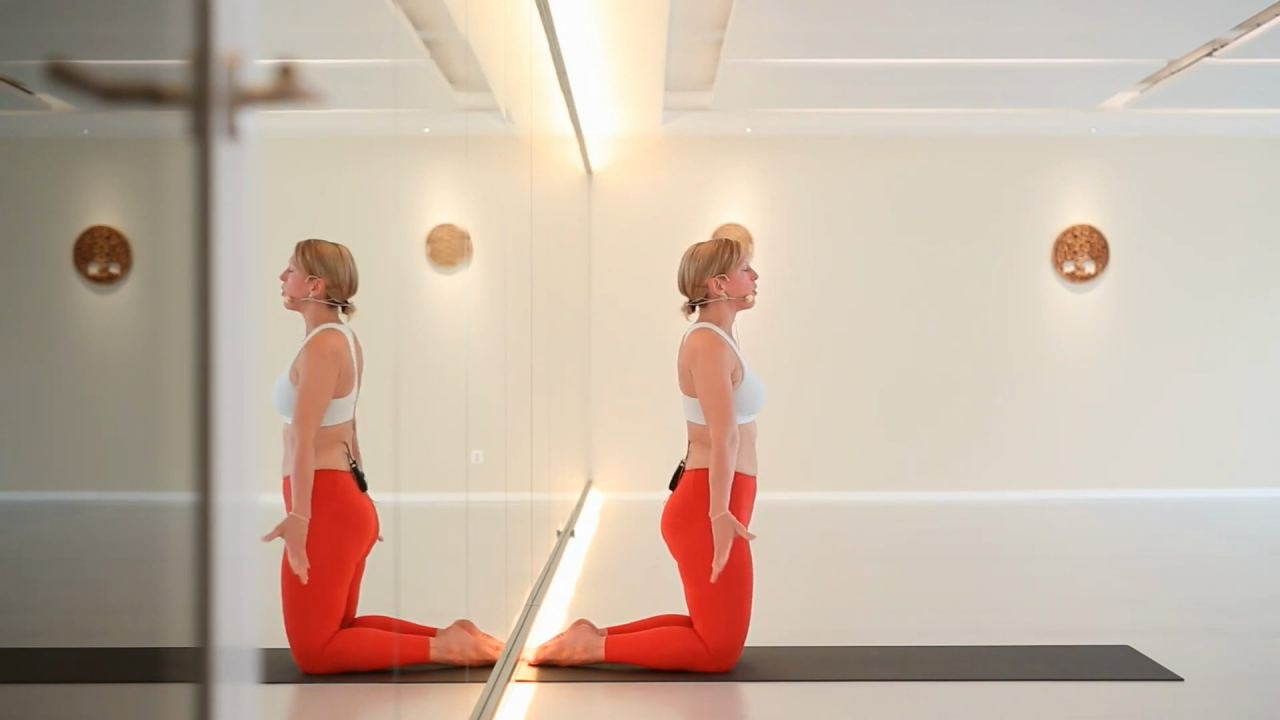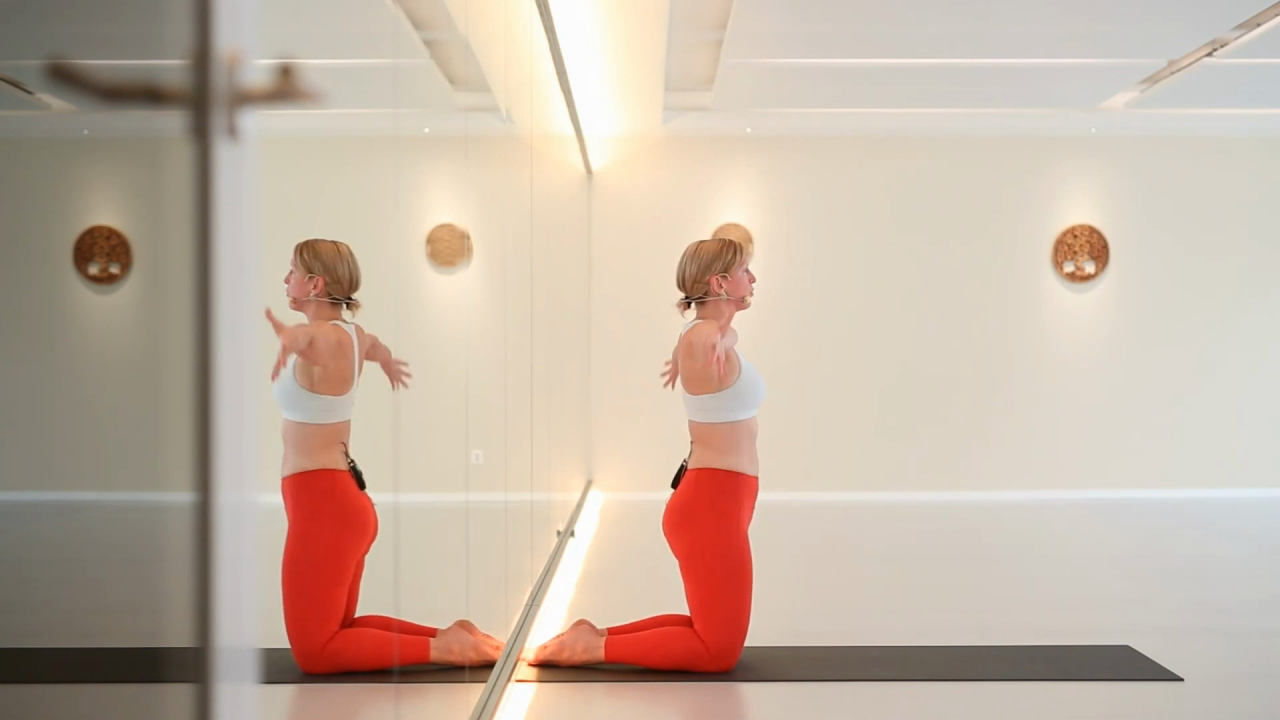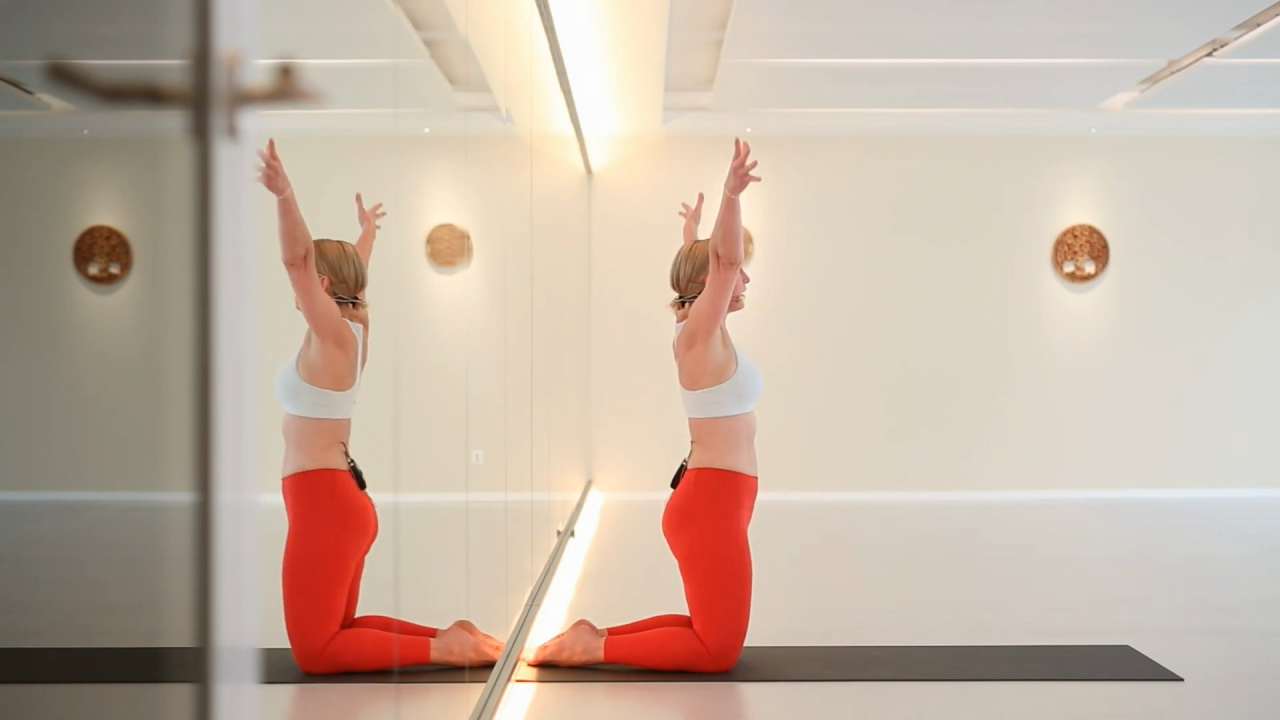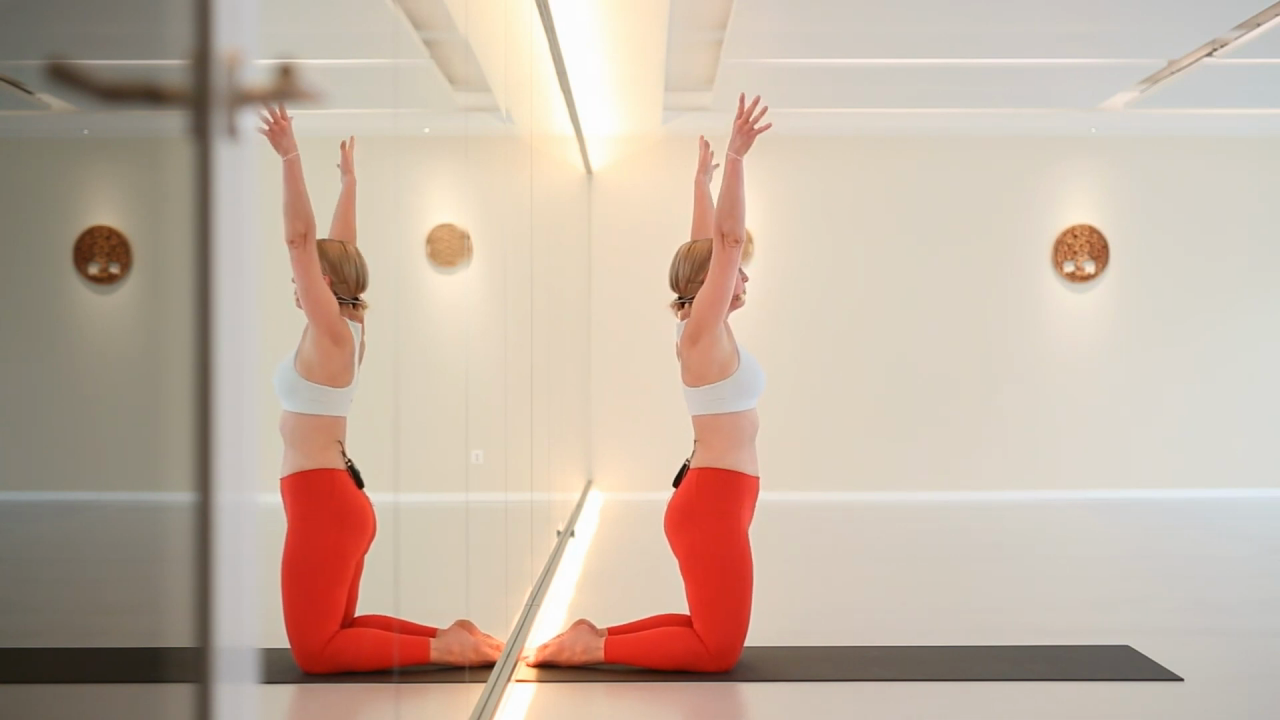
dt=0.4s
person 1, frame 1
left shoulder: (710, 339)
right shoulder: (710, 344)
right elbow: (721, 435)
right wrist: (720, 511)
left hip: (705, 504)
right hip: (705, 510)
left knee: (712, 633)
right knee: (718, 650)
left ankle: (597, 634)
right ankle: (594, 648)
person 1, frame 2
left shoulder: (704, 334)
right shoulder: (703, 333)
right elbow: (712, 338)
left wrist: (679, 361)
right wrist: (717, 340)
left hip: (713, 505)
right hip: (713, 508)
left knee: (713, 634)
right knee: (718, 650)
left ankle: (595, 635)
right ankle: (594, 647)
person 1, frame 3
left shoulder: (700, 334)
right shoulder: (701, 335)
left elbow: (713, 264)
right elbow: (724, 259)
left wrist: (695, 227)
right wrist: (730, 196)
left hip: (711, 504)
right hip: (711, 509)
left knee: (712, 634)
right knee: (717, 651)
left ankle: (596, 636)
right ankle: (591, 649)
person 1, frame 4
left shoulder: (702, 330)
right shoulder: (704, 332)
left elbow: (707, 242)
right elbow: (727, 236)
left wrist: (703, 175)
right wrist: (735, 158)
left hip: (713, 502)
right hip: (713, 505)
left knee: (713, 633)
right knee: (717, 650)
left ankle: (593, 635)
right ankle: (590, 648)
person 2, frame 1
left shoulder: (320, 347)
right shoulder: (343, 339)
left elbow: (306, 436)
left wrist: (298, 515)
left hip: (325, 506)
right hip: (346, 502)
left knee: (315, 651)
right knee: (335, 630)
left ankle: (441, 649)
right ankle: (446, 635)
person 2, frame 2
left shoulder: (327, 336)
right shoulder: (348, 333)
left elbow: (305, 339)
right elbow: (373, 346)
left wrist: (290, 338)
right wrist: (387, 360)
left hip: (322, 506)
right hip: (340, 502)
left knee: (315, 650)
right knee: (334, 630)
left ankle: (440, 647)
right ankle: (447, 636)
person 2, frame 3
left shoulder: (332, 336)
right shoulder: (354, 329)
left elbow: (295, 258)
right elbow: (356, 268)
left wrist: (285, 194)
right wrist: (366, 230)
left hip: (323, 509)
right hip: (339, 502)
left knee: (316, 651)
right knee: (336, 630)
left ankle: (442, 649)
right ankle: (447, 636)
person 2, frame 4
left shoulder: (330, 331)
right shoulder: (349, 327)
left elbow: (300, 238)
right elbow: (339, 247)
left wrist: (290, 156)
right wrist: (349, 178)
left hip: (322, 505)
right hip: (337, 501)
left knee: (316, 650)
right knee: (333, 631)
left ankle: (443, 647)
right ankle: (449, 636)
